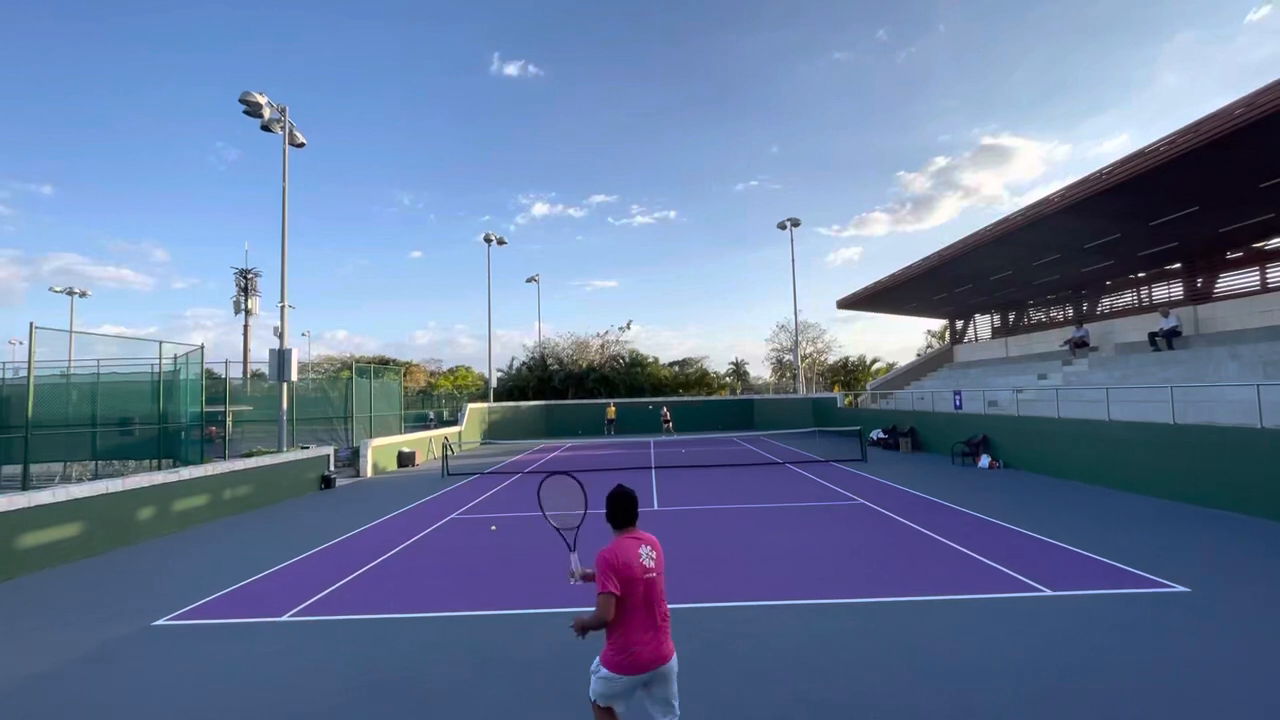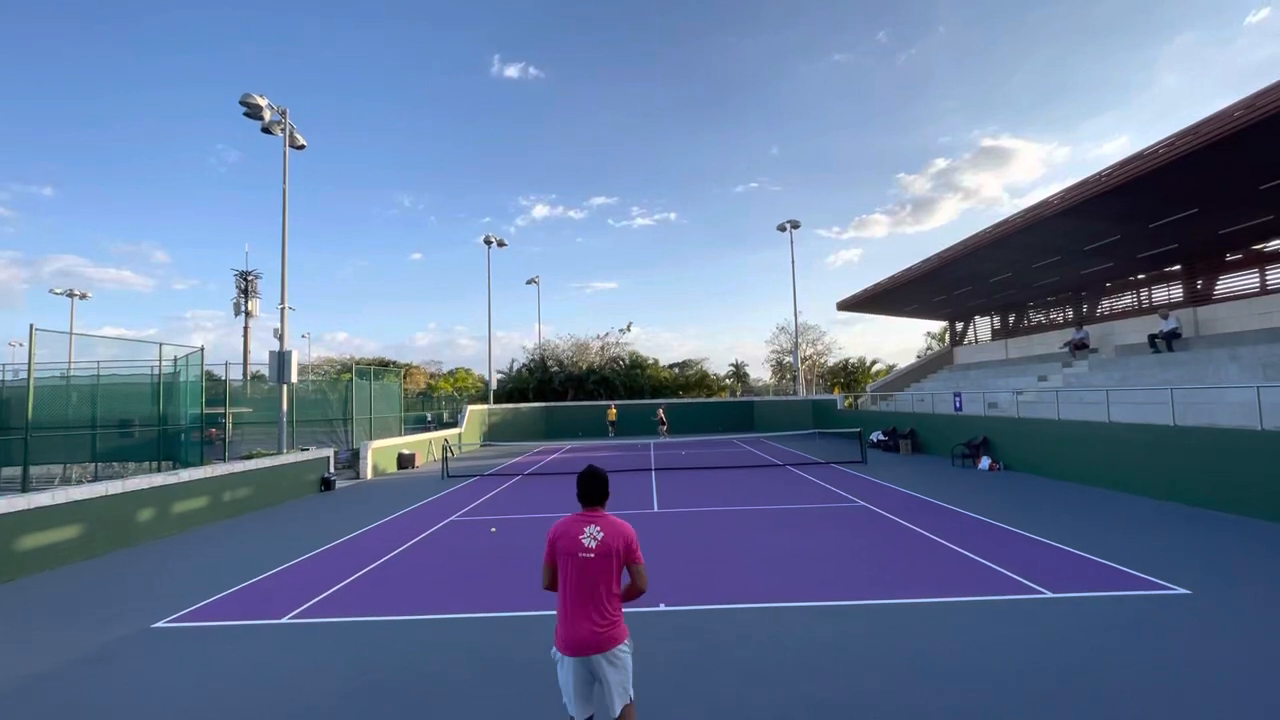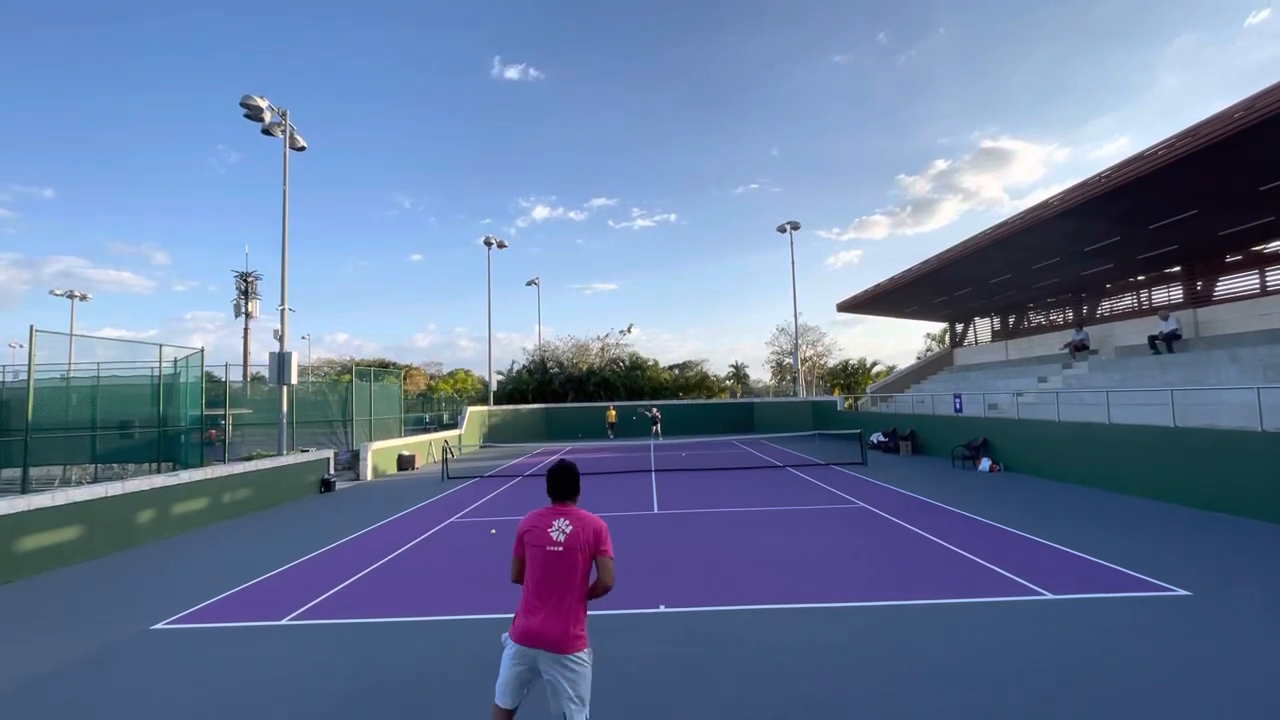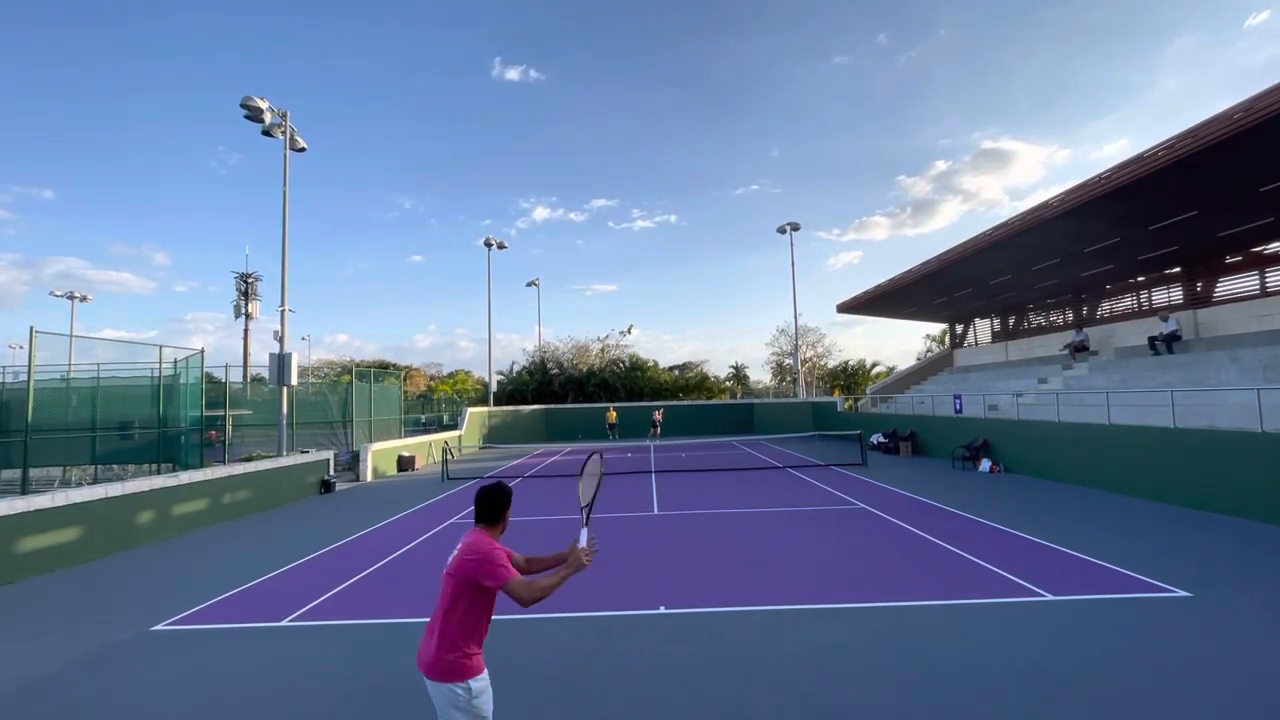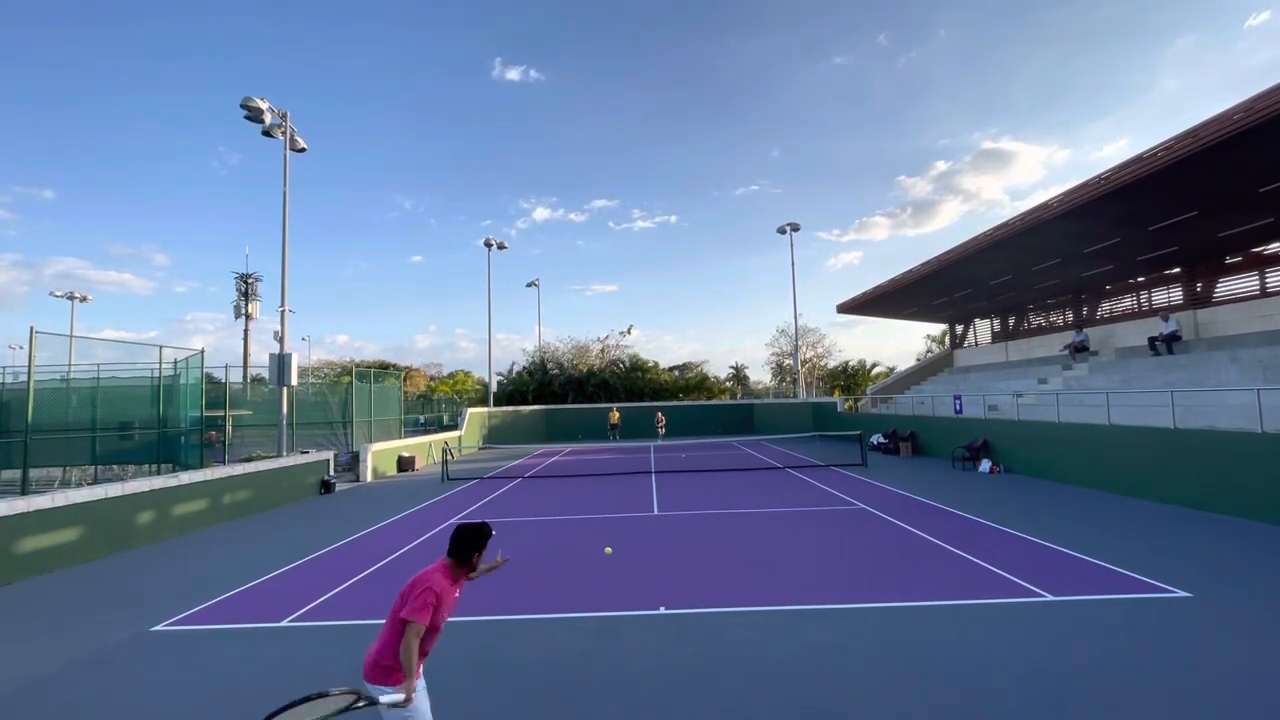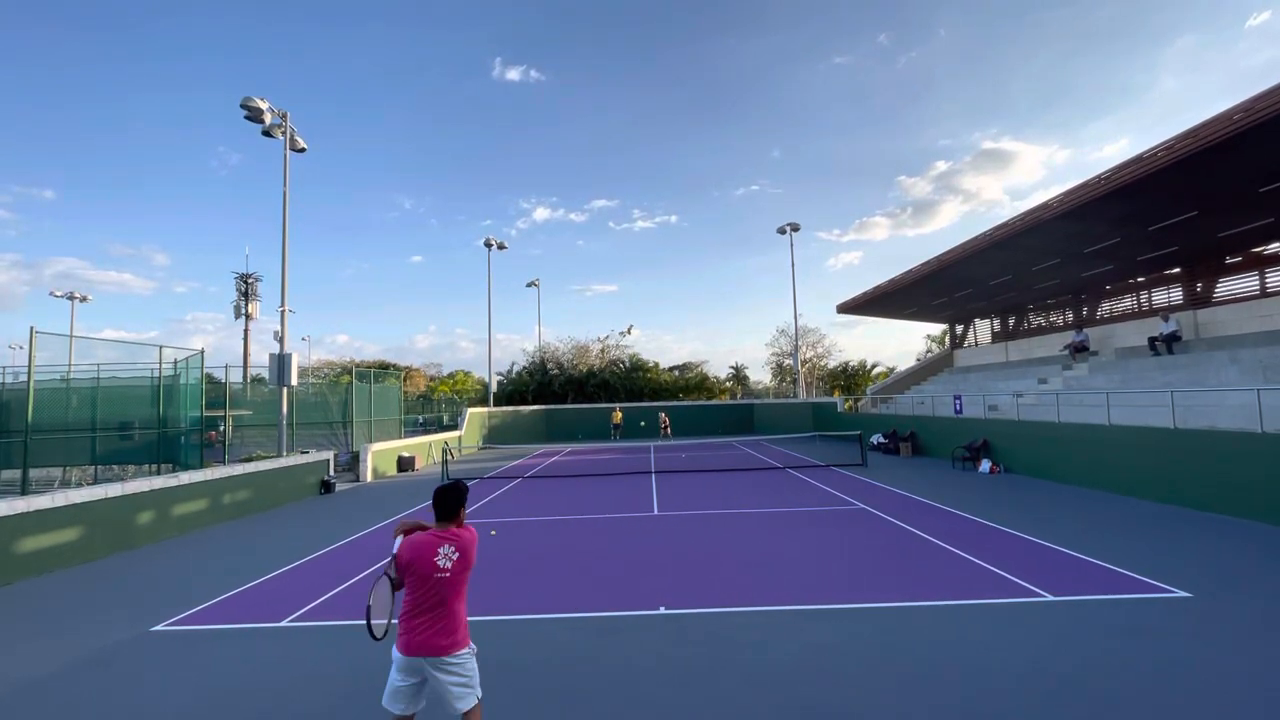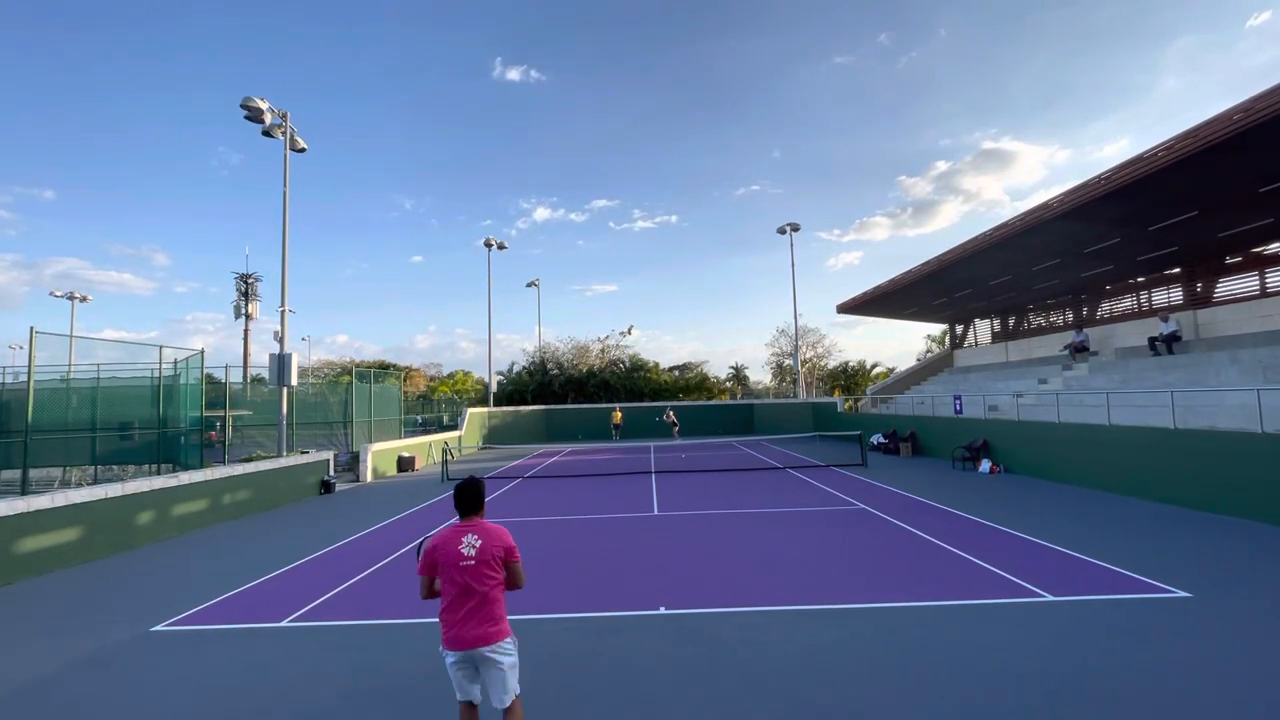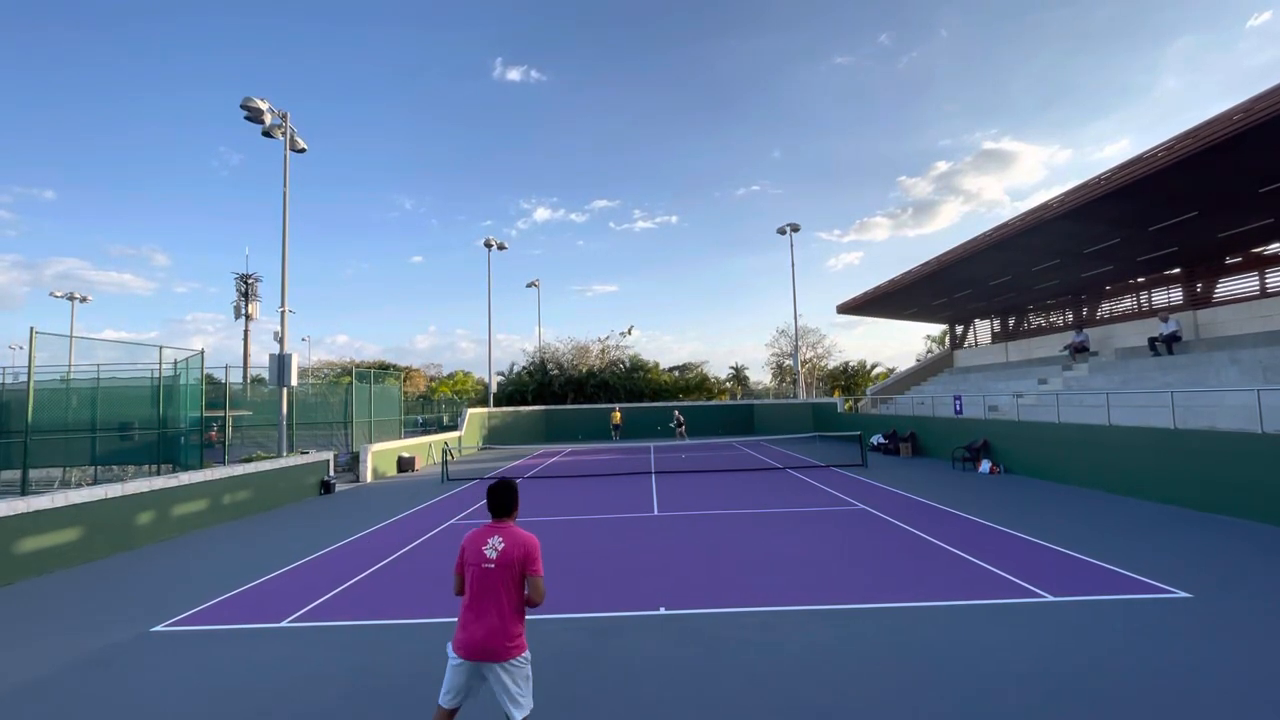
dt=0.5s
person 1, frame 1
left shoulder: (608, 557)
right shoulder: (653, 544)
left elbow: (606, 616)
left wrist: (582, 623)
right wrist: (593, 575)
left hip: (622, 661)
right hip: (663, 656)
person 1, frame 2
left shoulder: (558, 530)
right shoulder: (624, 532)
left elbow: (548, 583)
right elbow: (640, 586)
left hip: (569, 642)
right hip: (610, 639)
person 1, frame 3
left shoulder: (528, 523)
right shoulder: (595, 526)
left elbow: (516, 576)
right elbow: (606, 582)
left hip: (524, 637)
right hip: (568, 642)
person 1, frame 4
left shoulder: (477, 541)
right shoulder: (485, 550)
left elbow: (523, 564)
right elbow: (526, 595)
left wrist: (565, 556)
right wrist: (570, 568)
left hip: (438, 660)
right hip: (456, 668)
person 1, frame 5
left shoulder: (452, 571)
right shoulder: (431, 587)
left elbow: (467, 574)
right elbow: (410, 639)
left wrist: (489, 568)
right wrist: (411, 680)
left hip: (389, 668)
right hip: (392, 675)
person 1, frame 6
left shoulder: (410, 545)
right shoulder: (470, 537)
left elbow: (395, 584)
right wrist: (416, 525)
left hip: (411, 648)
right hip: (452, 648)
person 1, frame 7
left shoulder: (436, 542)
right shoulder: (501, 536)
left elbow: (426, 592)
right elbow: (517, 582)
left hip: (456, 640)
right hip: (495, 637)
person 1, frame 8
left shoulder: (470, 539)
right shoulder: (526, 542)
left elbow: (459, 589)
right elbow: (536, 597)
left hip: (466, 645)
right hip: (506, 649)
